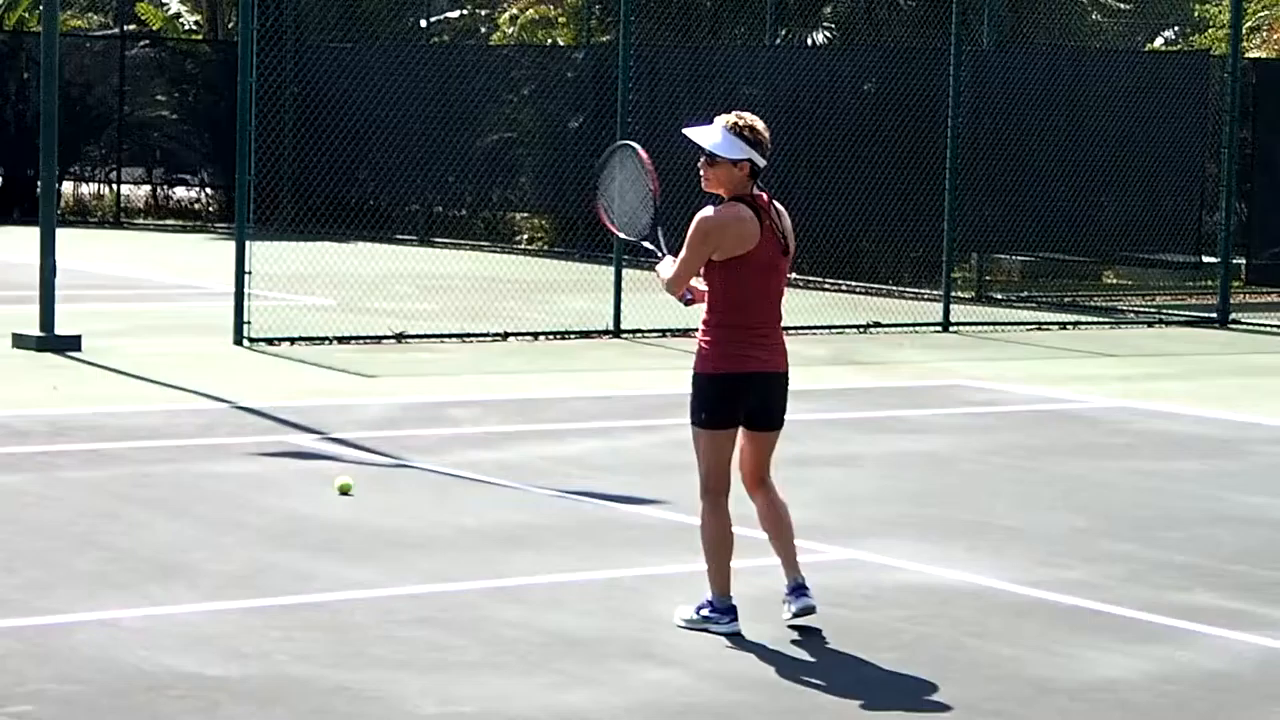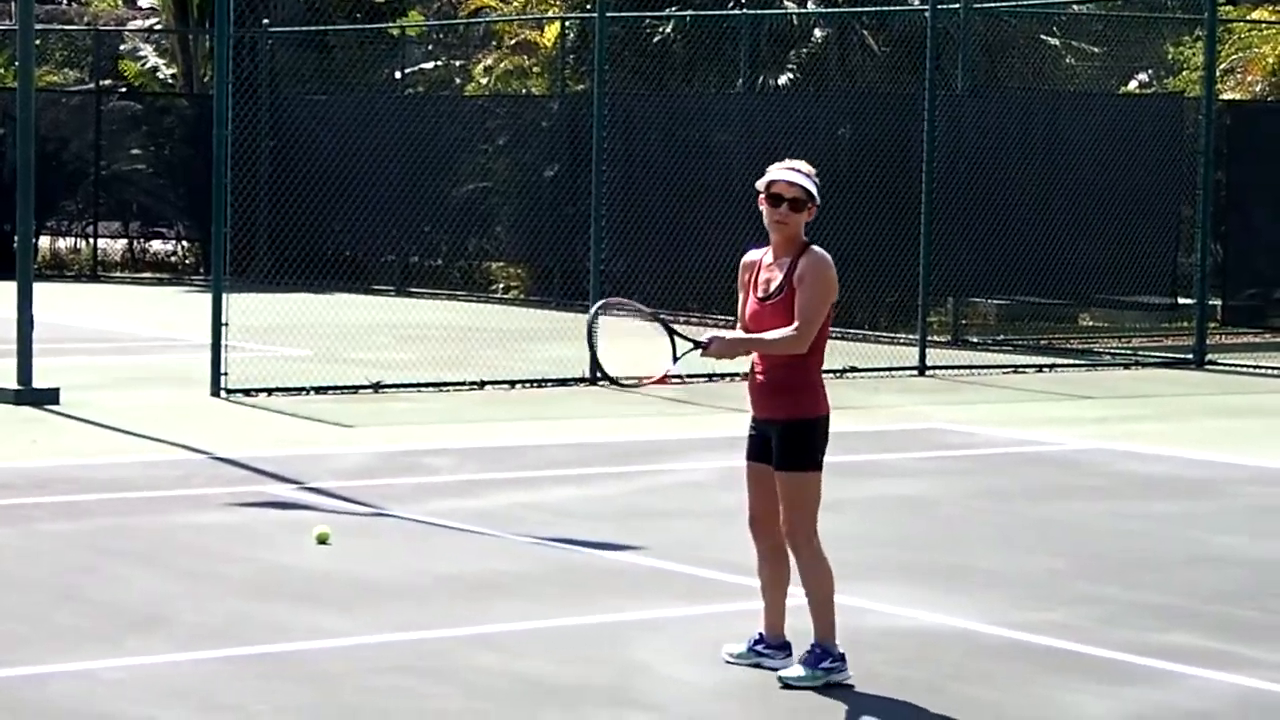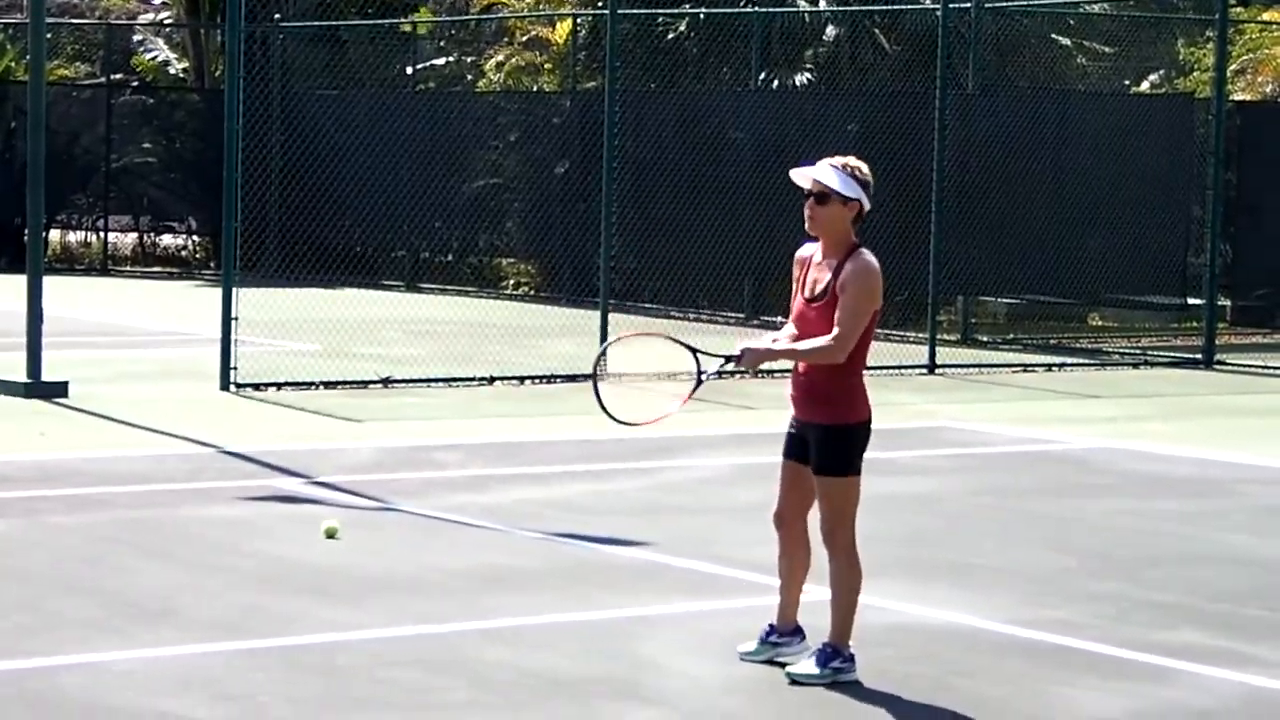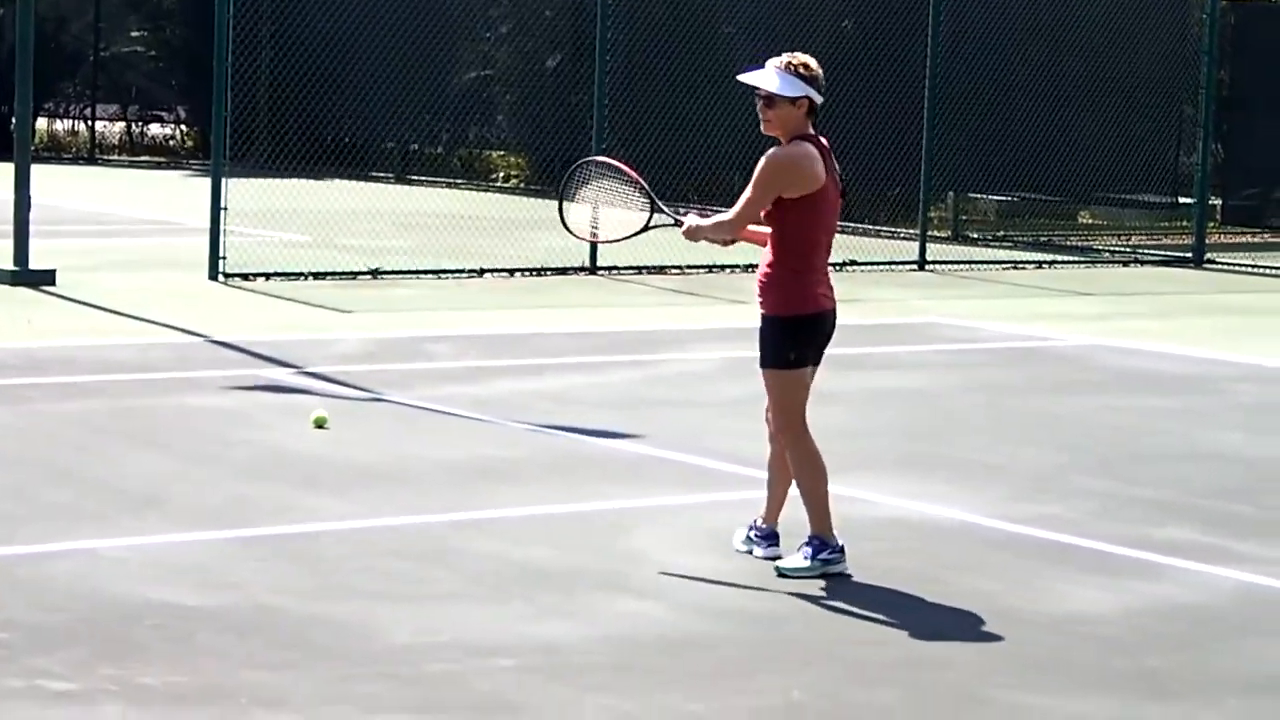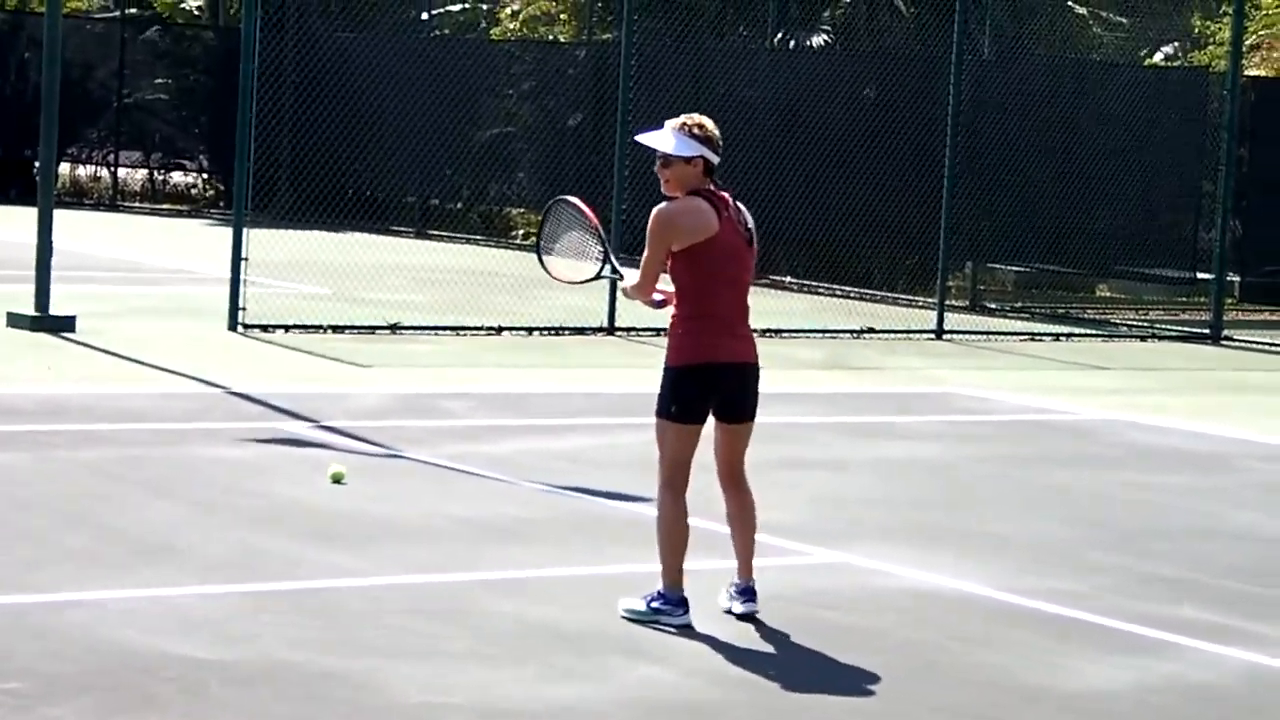
dt=1s
person 1, frame 1
left shoulder: (713, 220)
right shoulder: (778, 215)
left elbow: (672, 282)
left wrist: (670, 269)
left hip: (721, 371)
right hip: (770, 369)
left knee: (713, 491)
right knee: (759, 483)
left ankle: (720, 606)
right ankle: (797, 587)
person 1, frame 2
left shoulder: (814, 263)
right shoulder: (750, 263)
left elbow: (800, 338)
left wrist: (737, 340)
right wrist: (728, 342)
left hip: (801, 415)
right hip: (765, 414)
left knee: (799, 534)
right knee: (763, 527)
left ankle: (828, 653)
right ankle: (772, 639)
person 1, frame 3
left shoulder: (861, 269)
right shoulder: (803, 257)
left elbow: (838, 347)
left wrist: (773, 352)
right wrist: (776, 340)
left hip: (840, 419)
right hip: (806, 414)
left knee: (836, 534)
right knee: (787, 520)
left ankle: (838, 653)
right ankle: (785, 629)
person 1, frame 4
left shoulder: (783, 159)
right shoulder: (818, 154)
left elbow: (732, 223)
left wrist: (698, 227)
right wrist: (742, 232)
left hip: (790, 310)
right hip: (816, 307)
left knee: (791, 430)
right knee: (783, 422)
left ankle: (826, 544)
right ankle: (766, 529)
person 1, frame 5
left shoulder: (670, 214)
right shoulder: (738, 213)
left elbow: (642, 288)
left wrist: (633, 288)
left hip: (694, 362)
right hip: (741, 361)
left knee: (672, 482)
right knee: (733, 475)
left ankle: (671, 597)
right ankle: (744, 586)
